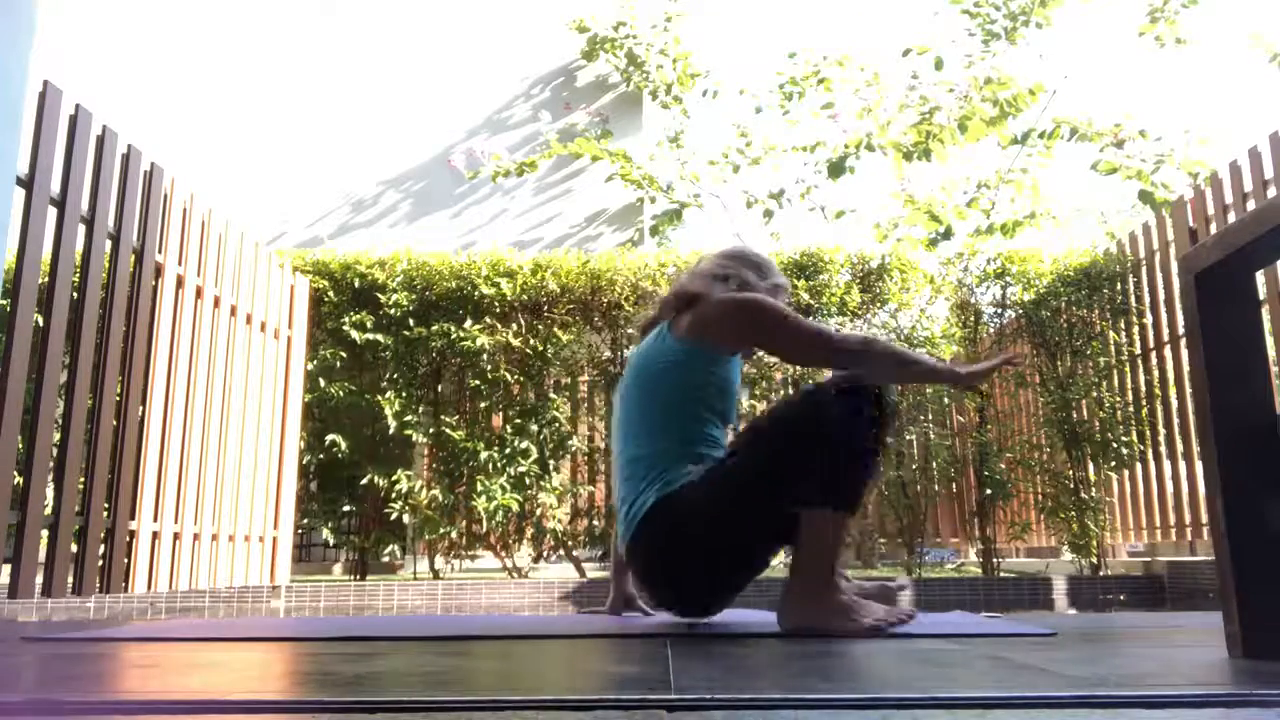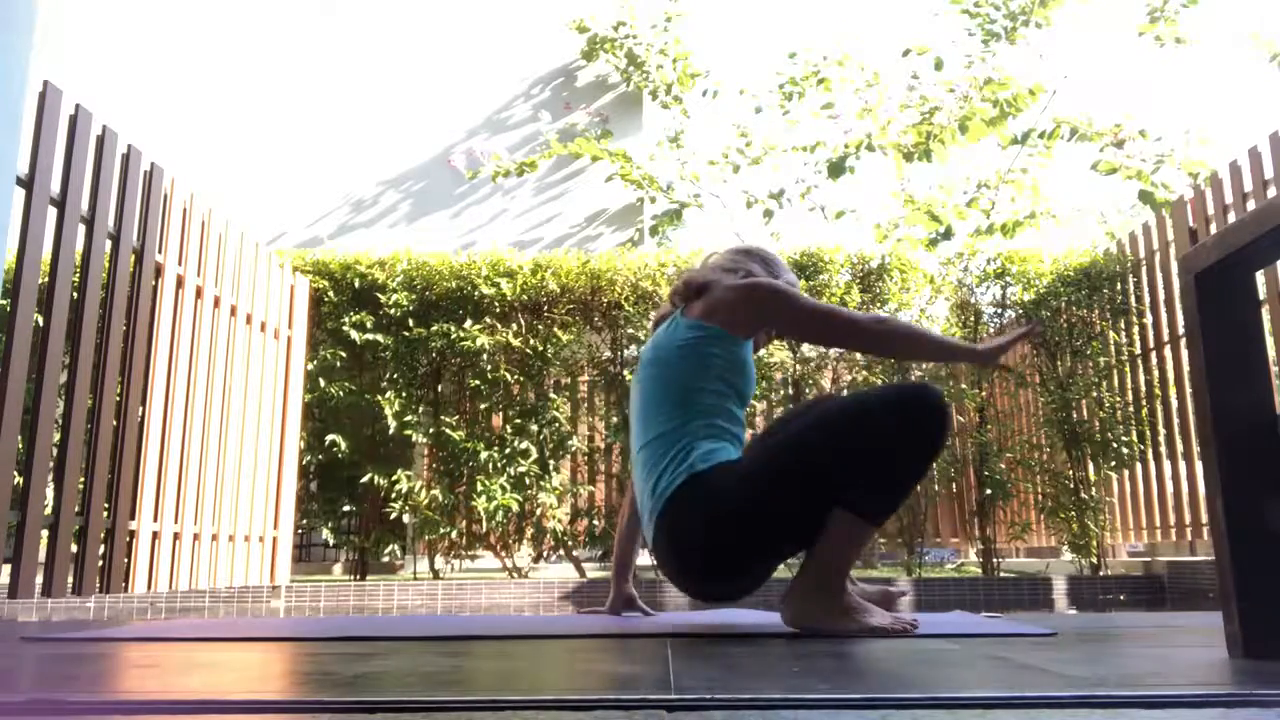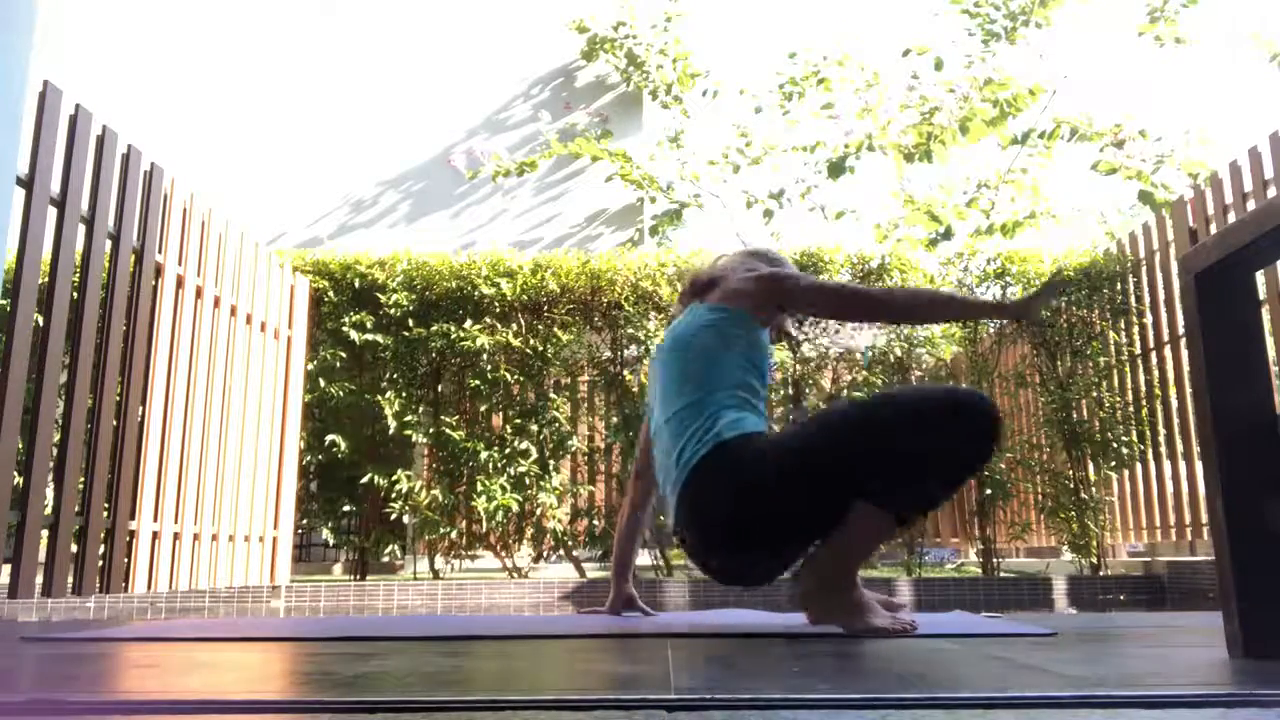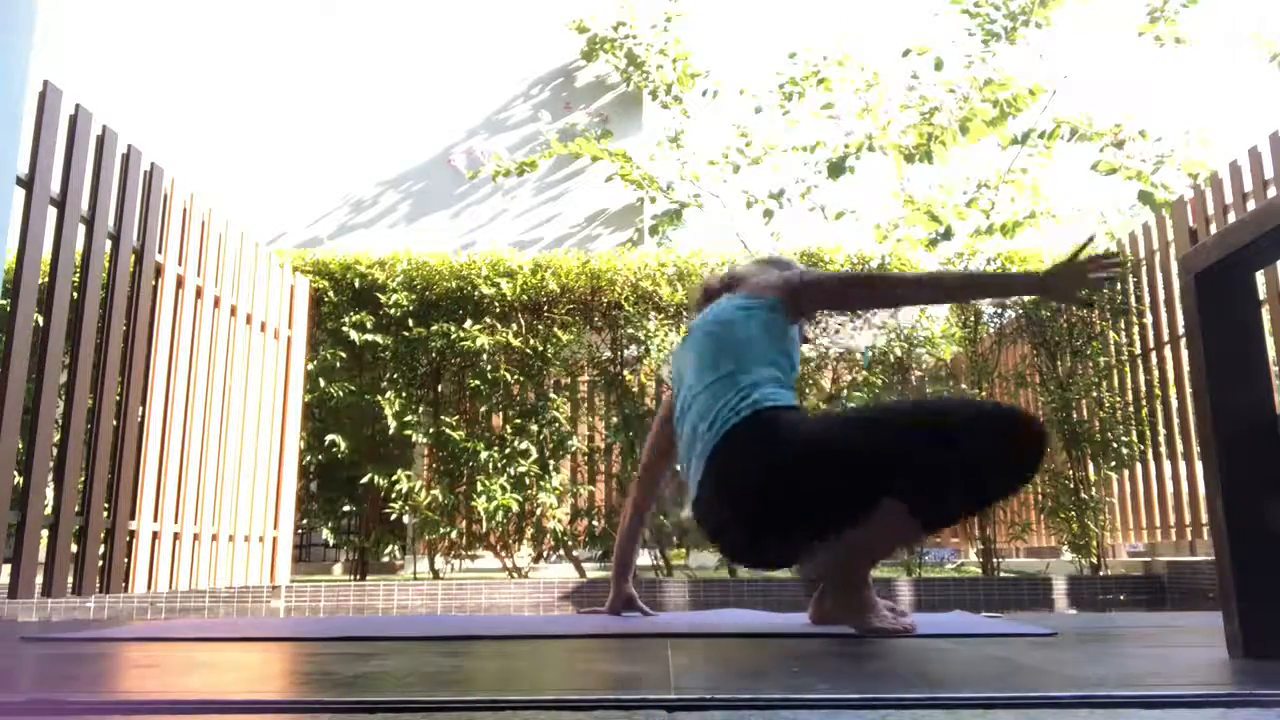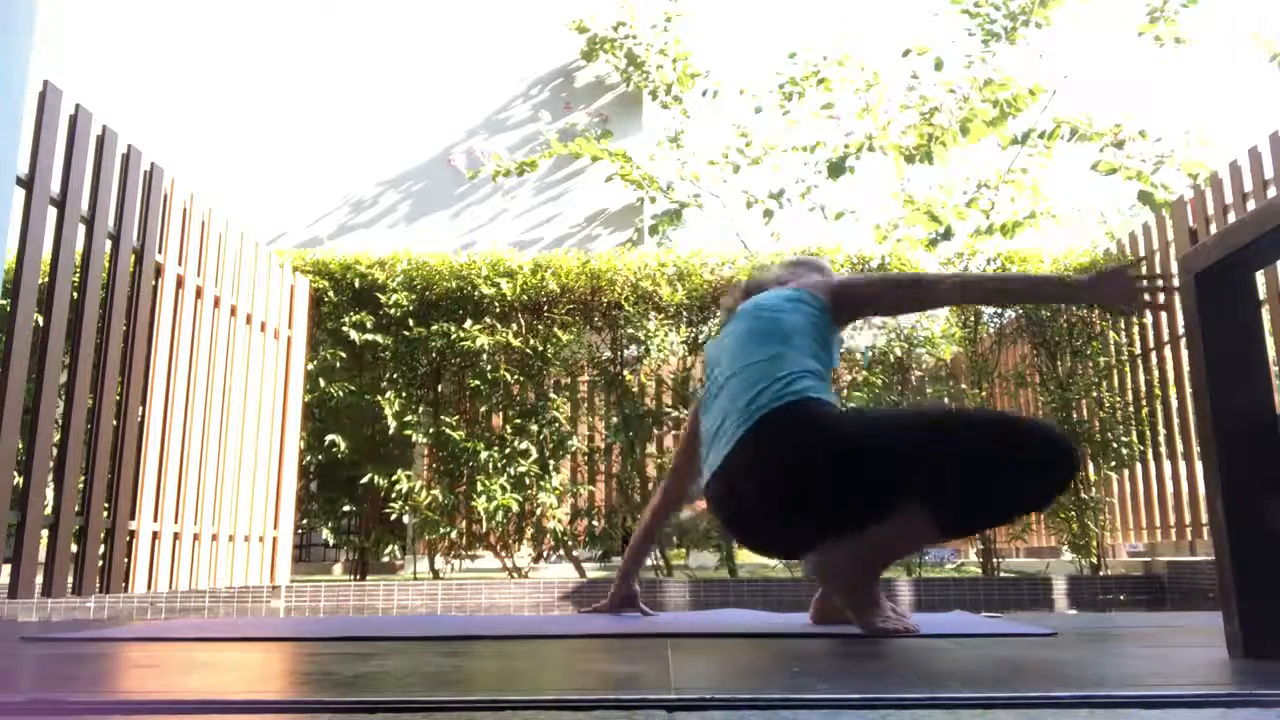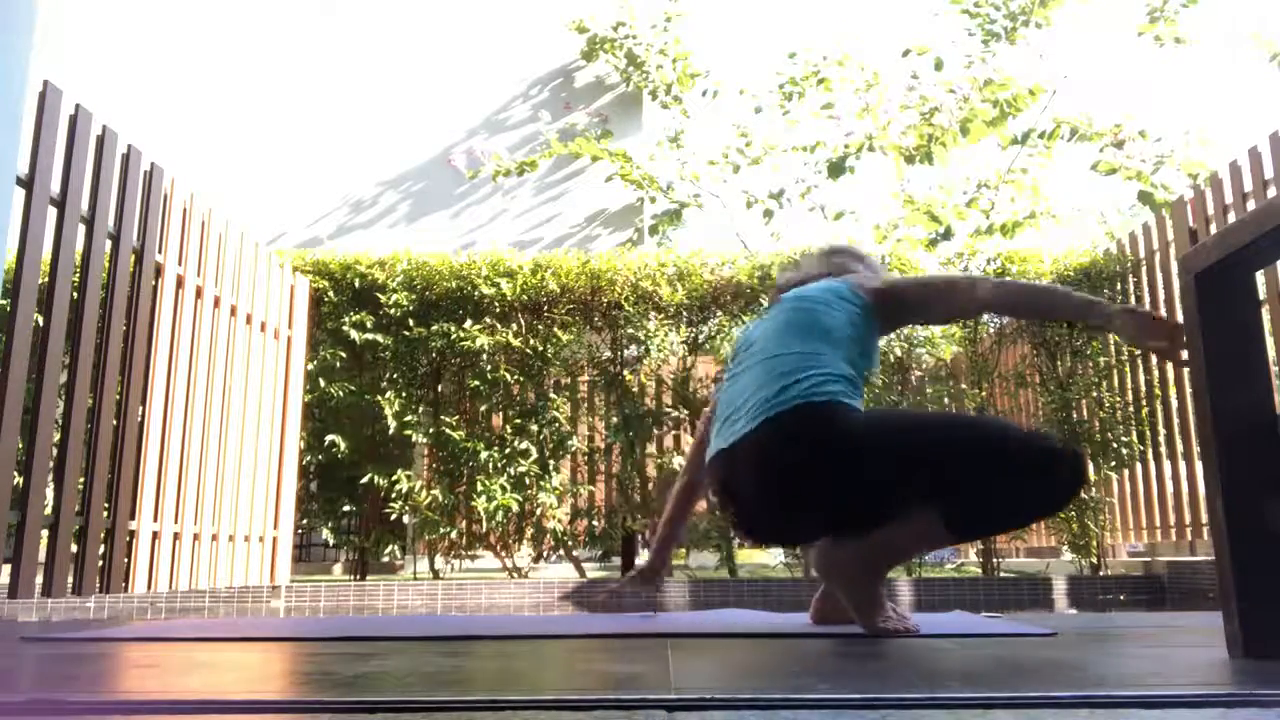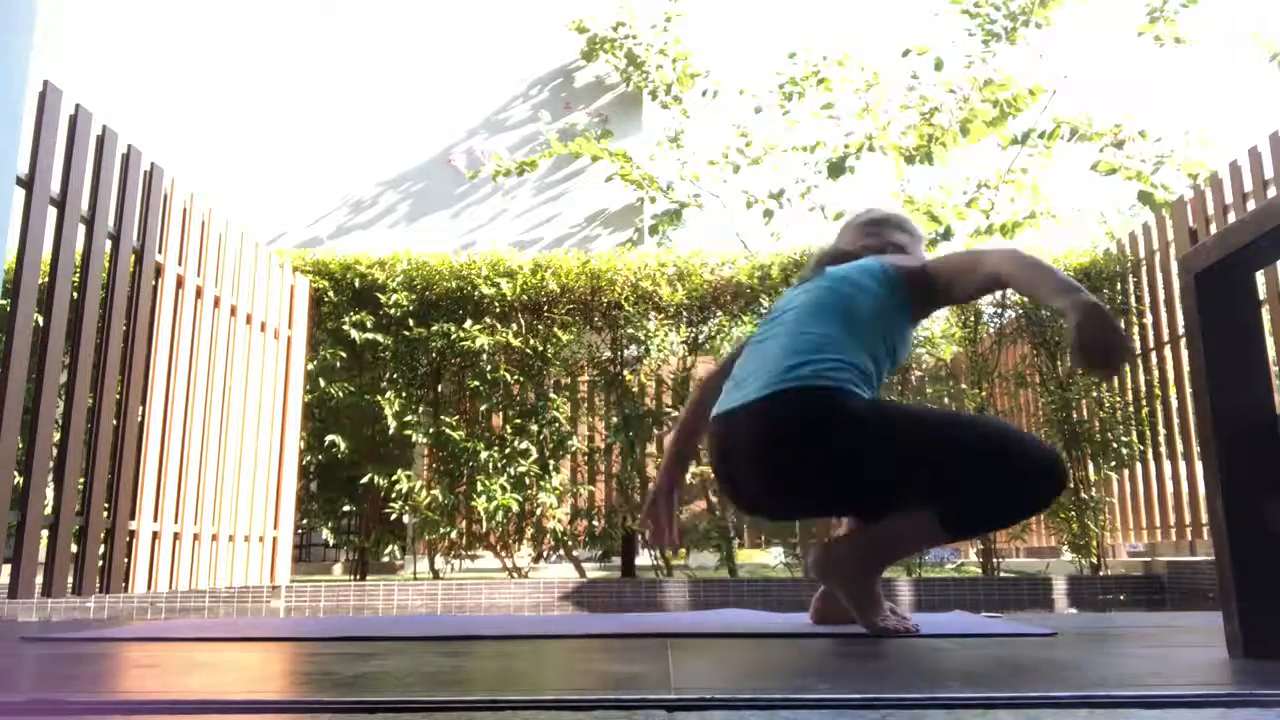
dt=0.1s
person 1, frame 1
left shoulder: (666, 342)
right shoulder: (728, 310)
right elbow: (852, 352)
left wrist: (621, 588)
right wrist: (953, 374)
left hip: (667, 554)
right hip: (685, 548)
right knee: (857, 400)
left ankle: (819, 581)
right ankle: (815, 595)
person 1, frame 2
left shoulder: (668, 343)
right shoulder: (741, 296)
left elbow: (641, 480)
right elbow: (861, 333)
left wrist: (621, 588)
right wrist: (971, 353)
left hip: (693, 548)
right hip: (718, 532)
right knee: (916, 409)
left ankle: (825, 586)
right ankle: (821, 591)
person 1, frame 3
left shoulder: (683, 336)
right shoulder: (755, 287)
left elbow: (641, 479)
right elbow: (880, 301)
left wrist: (621, 587)
right wrist: (1003, 308)
left hip: (709, 528)
right hip: (739, 494)
right knee: (964, 417)
left ankle: (831, 578)
right ankle: (830, 584)
person 1, frame 4
left shoulder: (691, 351)
right shoulder: (778, 291)
left elbow: (649, 476)
right elbow: (906, 287)
left wrist: (620, 585)
right wrist: (1036, 282)
left hip: (727, 518)
right hip: (770, 468)
right knee: (1011, 438)
left ankle: (837, 590)
right ankle: (843, 569)
person 1, frame 5
left shoulder: (725, 341)
right shoulder: (818, 293)
left elbow: (678, 479)
right elbow: (948, 288)
left wrist: (625, 581)
right wrist: (1079, 288)
left hip: (740, 505)
right hip: (796, 451)
right knee: (1046, 458)
left ankle: (839, 587)
right ankle: (853, 566)
person 1, frame 6
left shoulder: (756, 335)
right shoulder: (863, 294)
left elbow: (701, 450)
right elbow: (987, 290)
left wrist: (657, 554)
right wrist: (1115, 314)
left hip: (742, 496)
right hip: (809, 450)
right knee: (1051, 469)
left ankle: (841, 589)
right ankle: (855, 562)
person 1, frame 7
left shoulder: (804, 294)
right shoulder: (907, 275)
left elbow: (712, 384)
right elbow: (1001, 263)
left wrist: (667, 482)
right wrist: (1079, 305)
right hip: (806, 429)
left knee: (910, 452)
right knee: (1035, 473)
left ankle: (843, 584)
right ankle: (853, 556)
